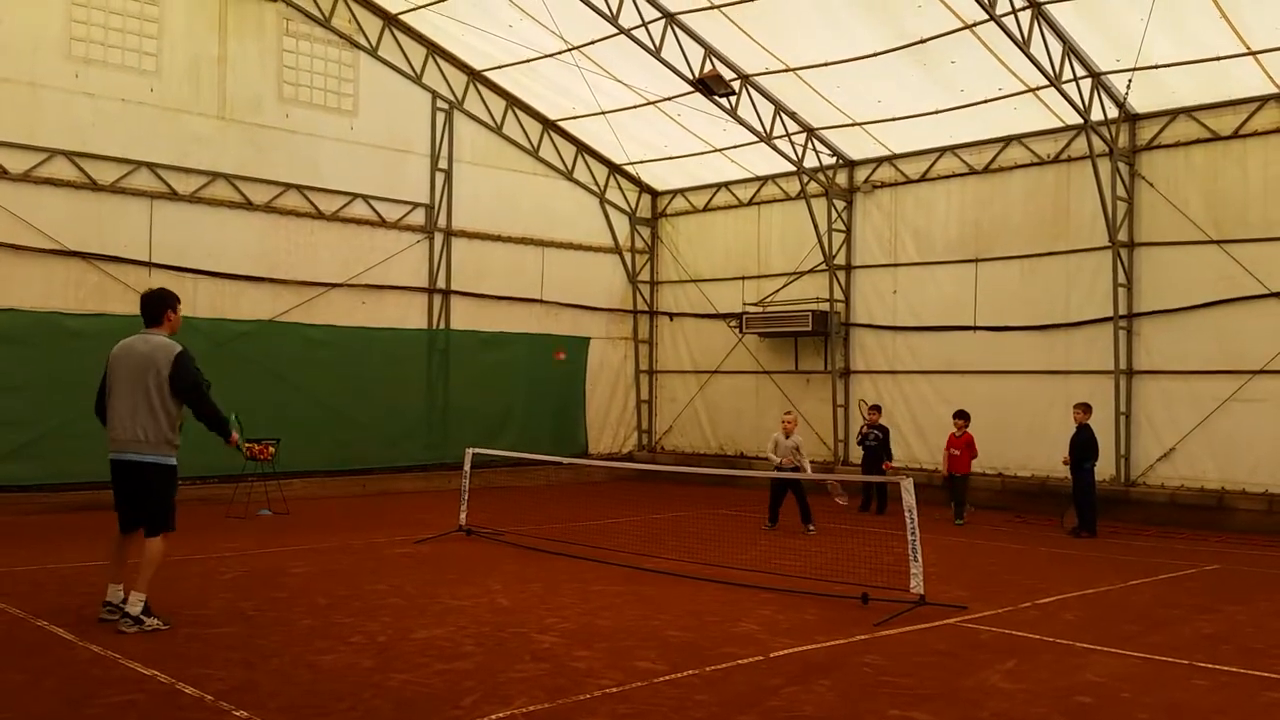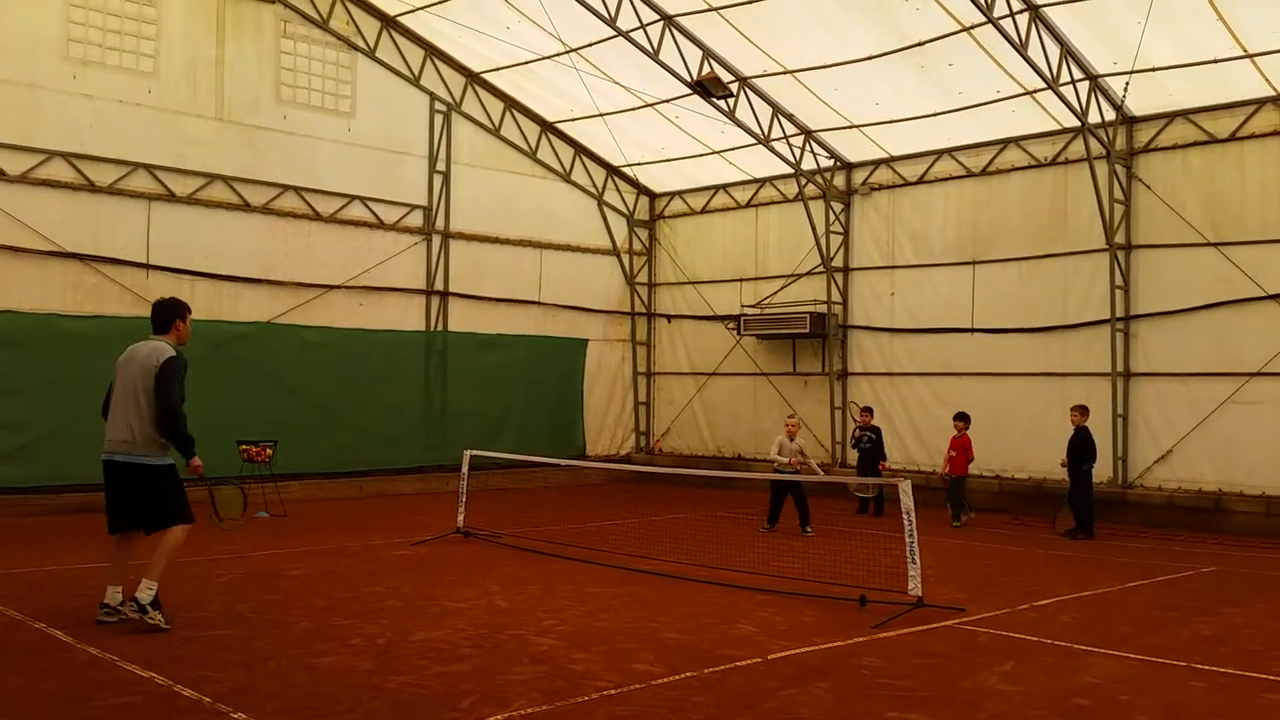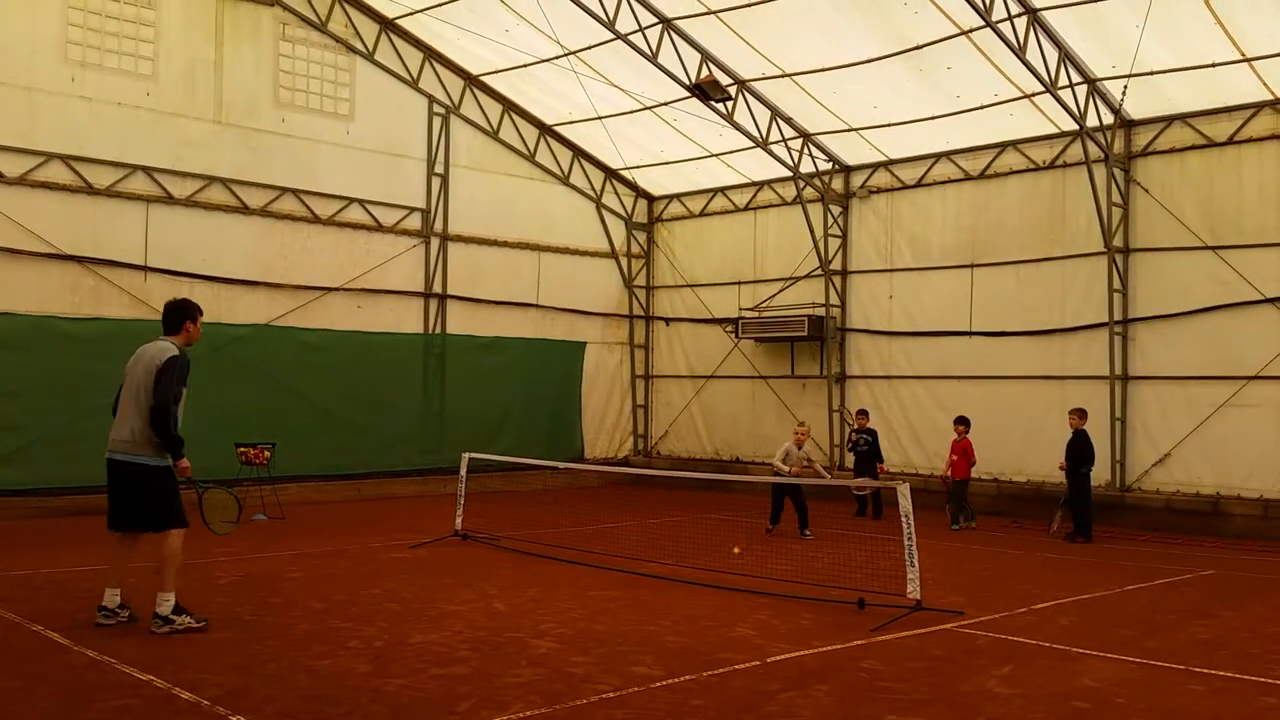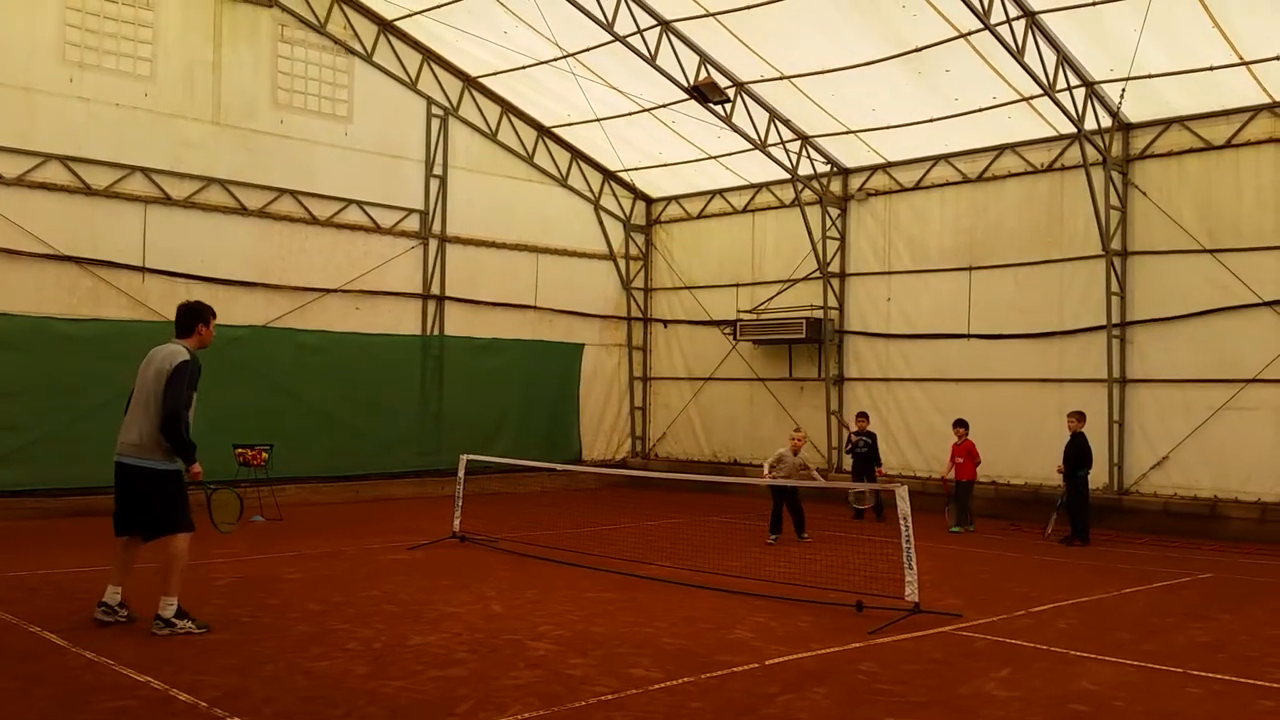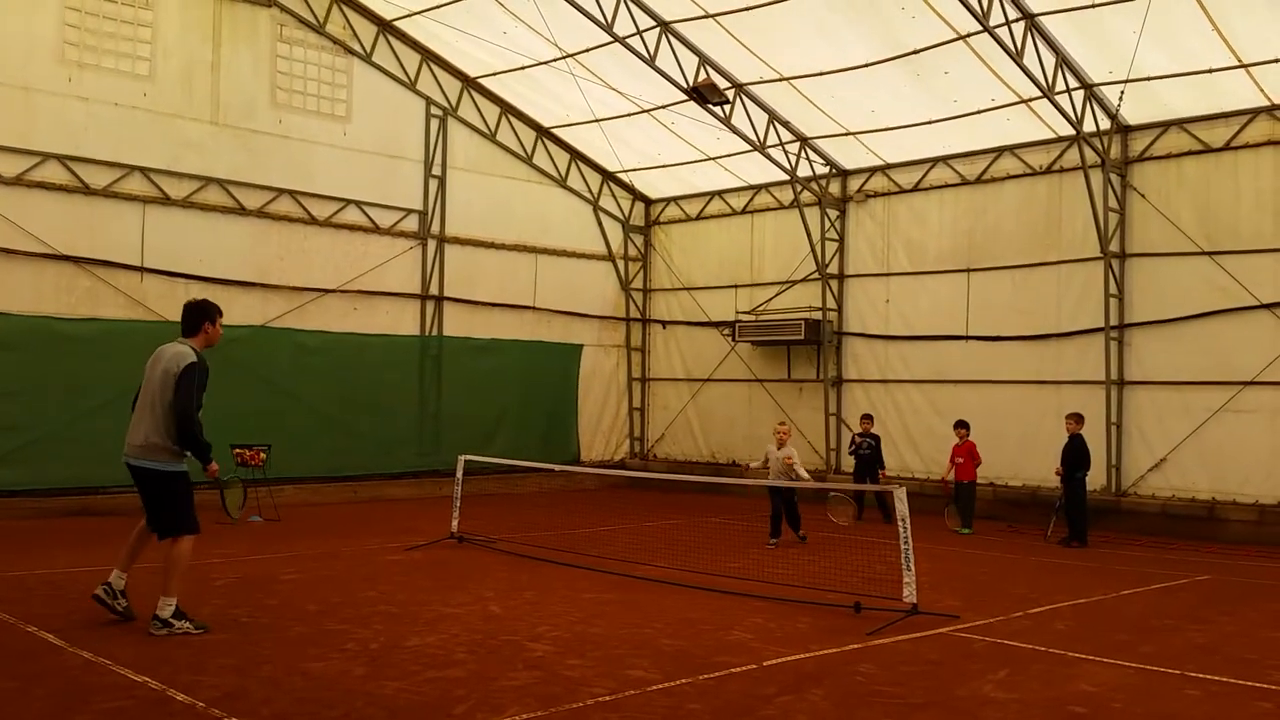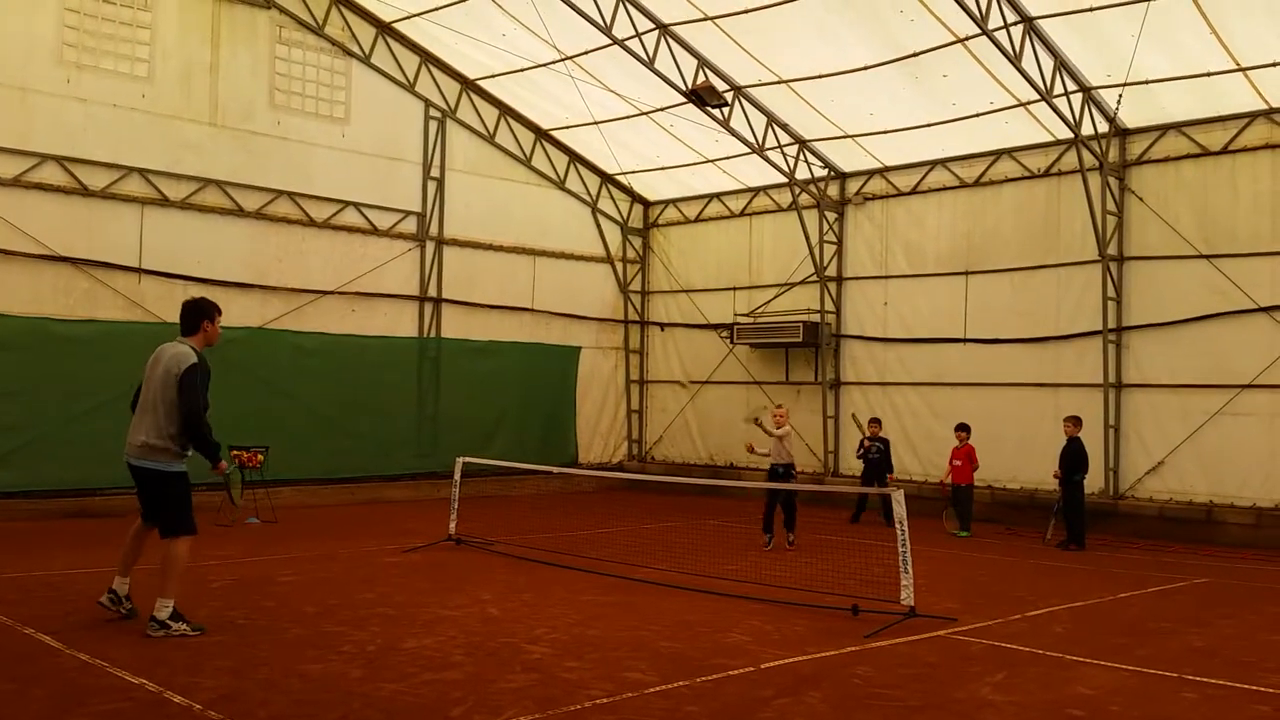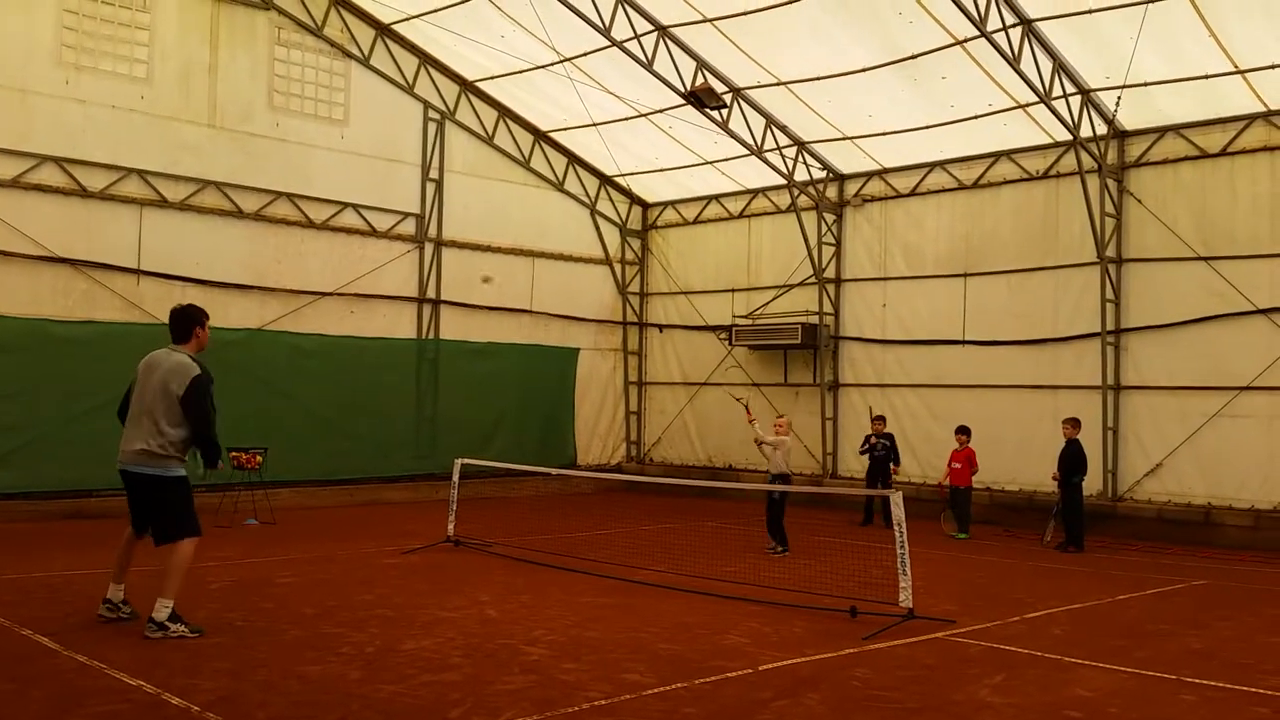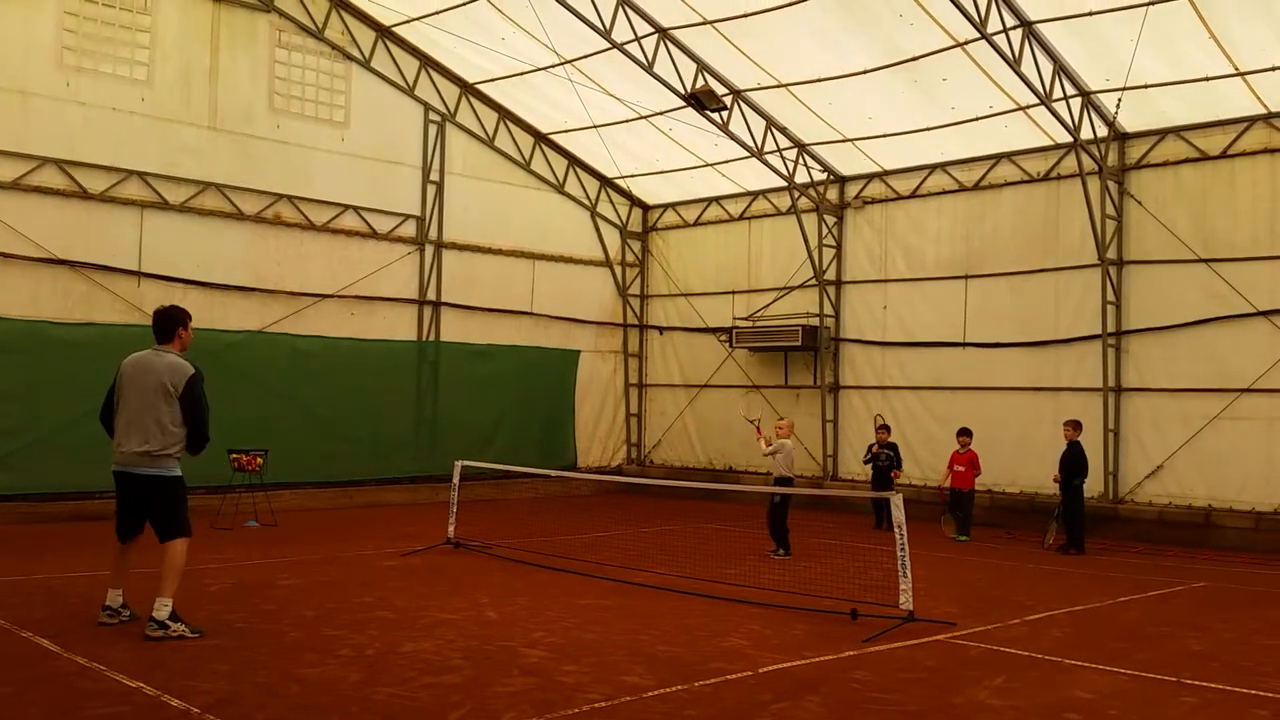
dt=0.2s
person 1, frame 1
left shoulder: (119, 350)
right shoulder: (173, 354)
left elbow: (101, 405)
right elbow: (200, 400)
right wrist: (227, 431)
left hip: (120, 454)
right hip: (155, 456)
left knee: (127, 528)
right knee: (156, 533)
left ankle: (113, 600)
right ankle: (135, 609)
person 1, frame 2
left shoulder: (128, 354)
right shoulder: (169, 358)
left elbow: (108, 408)
right elbow: (171, 412)
right wrist: (190, 452)
left hip: (114, 454)
right hip: (149, 458)
left knee: (125, 529)
right knee: (178, 523)
left ankle: (111, 602)
right ankle: (145, 597)
person 1, frame 3
left shoulder: (141, 353)
right shoulder: (174, 358)
left elbow: (120, 406)
right elbow: (162, 411)
right wrist: (178, 453)
left hip: (119, 454)
right hip: (148, 458)
left knee: (127, 530)
right knee: (174, 529)
left ankle: (110, 604)
right ankle: (166, 610)
person 1, frame 4
left shoulder: (156, 354)
right shoulder: (186, 362)
right elbow: (174, 416)
right wrist: (190, 457)
left hip: (127, 456)
right hip: (156, 462)
left knee: (133, 533)
right knee: (180, 533)
left ankle: (111, 602)
right ankle: (168, 614)
person 1, frame 5
left shoulder: (162, 353)
right shoulder: (193, 363)
right elbow: (186, 419)
right wrist: (205, 457)
left hip: (137, 453)
right hip: (164, 460)
left knee: (155, 522)
right knee: (183, 534)
left ankle: (113, 586)
right ankle: (166, 614)
person 1, frame 6
left shoulder: (161, 352)
right shoulder: (193, 364)
left elbow: (138, 403)
right elbow: (195, 420)
right wrist: (215, 456)
left hip: (138, 452)
right hip: (163, 459)
left knee: (149, 520)
right knee: (179, 535)
left ankle: (118, 591)
right ankle: (164, 616)
person 1, frame 7
left shoulder: (148, 361)
right shoulder: (195, 374)
left elbow: (124, 411)
right elbow: (204, 428)
right wrist: (213, 460)
left hip: (130, 461)
right hip: (163, 467)
left knee: (138, 529)
right knee: (185, 537)
left ankle: (113, 600)
right ankle: (162, 617)
person 1, frame 8
left shoulder: (128, 364)
right shoulder: (186, 373)
left elbow: (106, 415)
right elbow: (199, 427)
right wrist: (191, 446)
left hip: (123, 465)
right hip: (161, 468)
left knee: (128, 536)
right knee: (177, 539)
left ankle: (112, 605)
right ankle: (162, 616)
